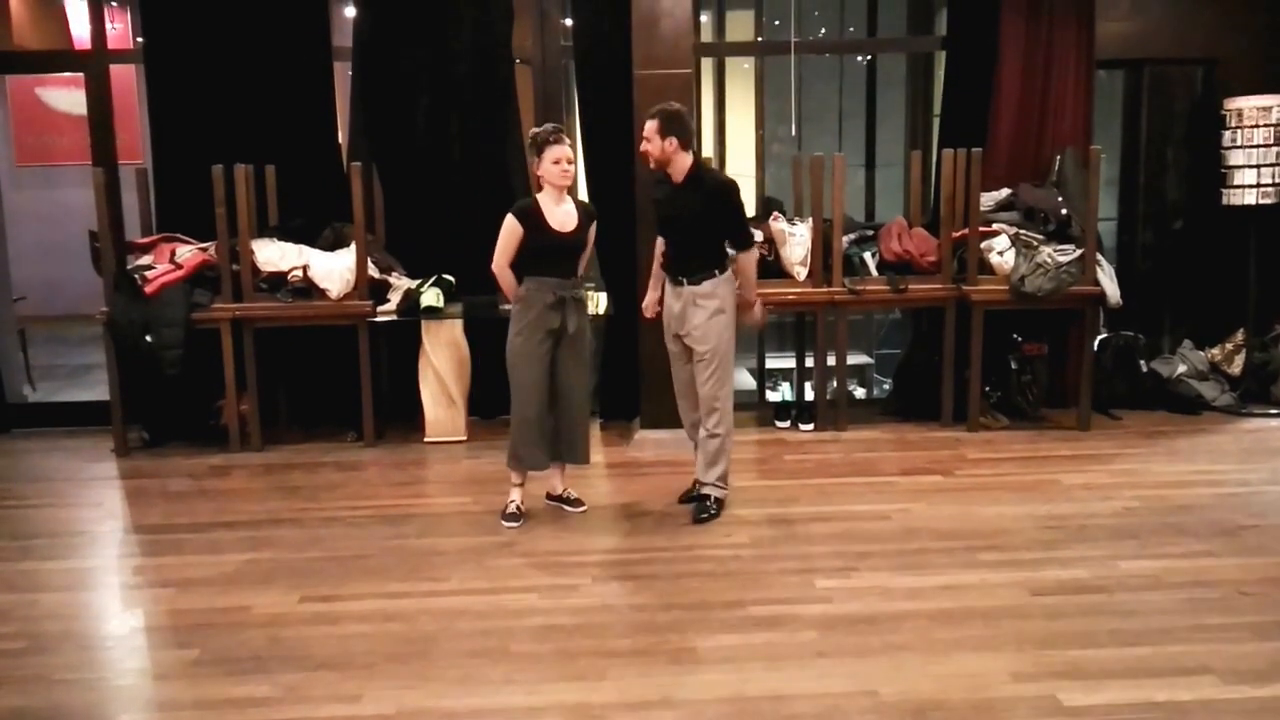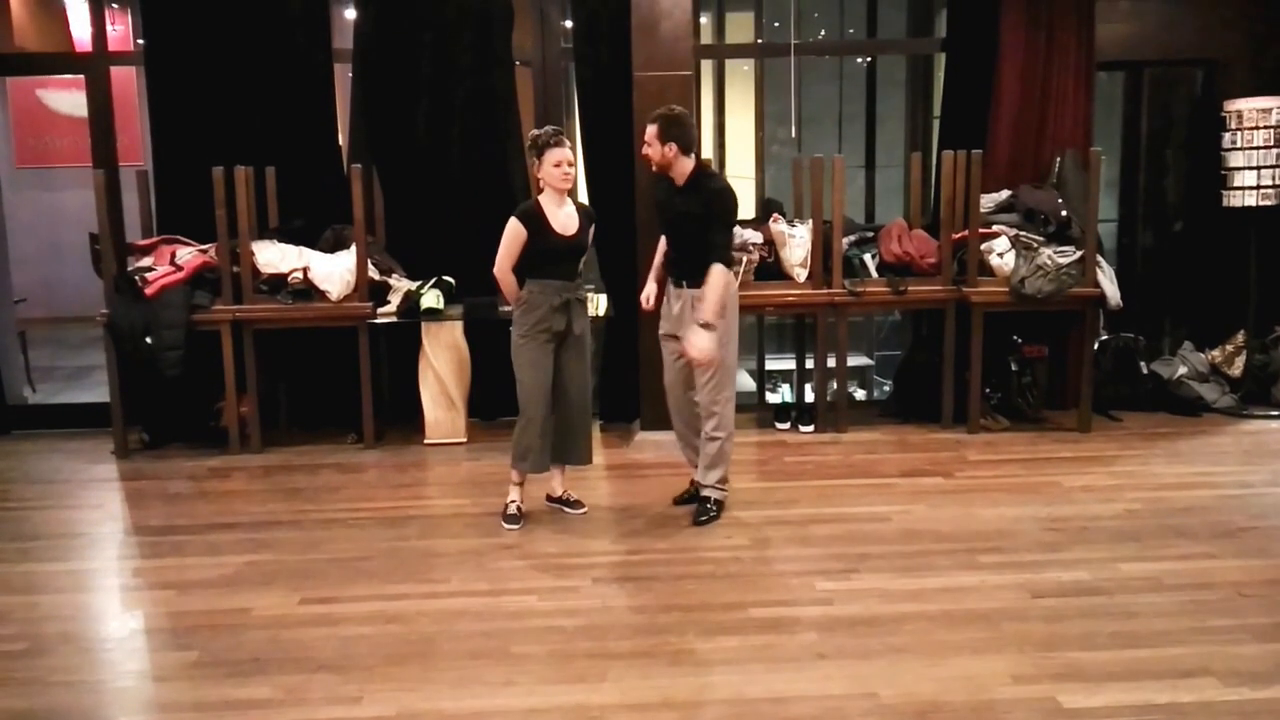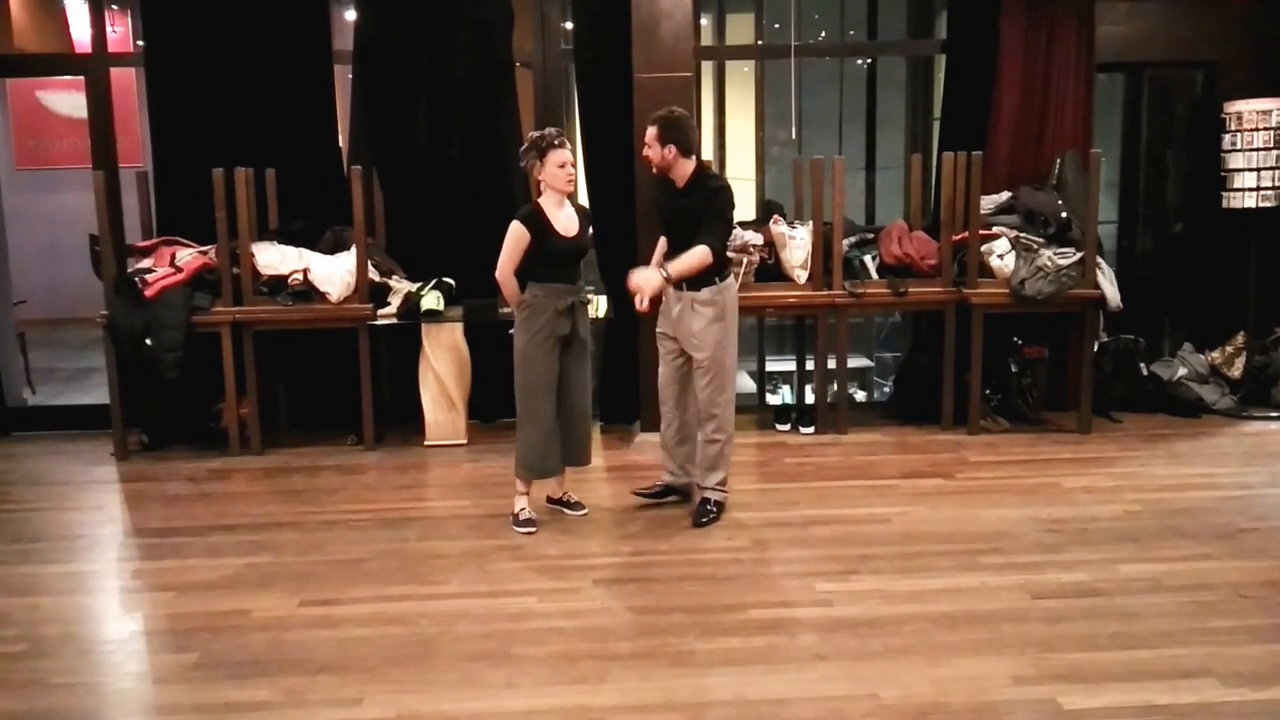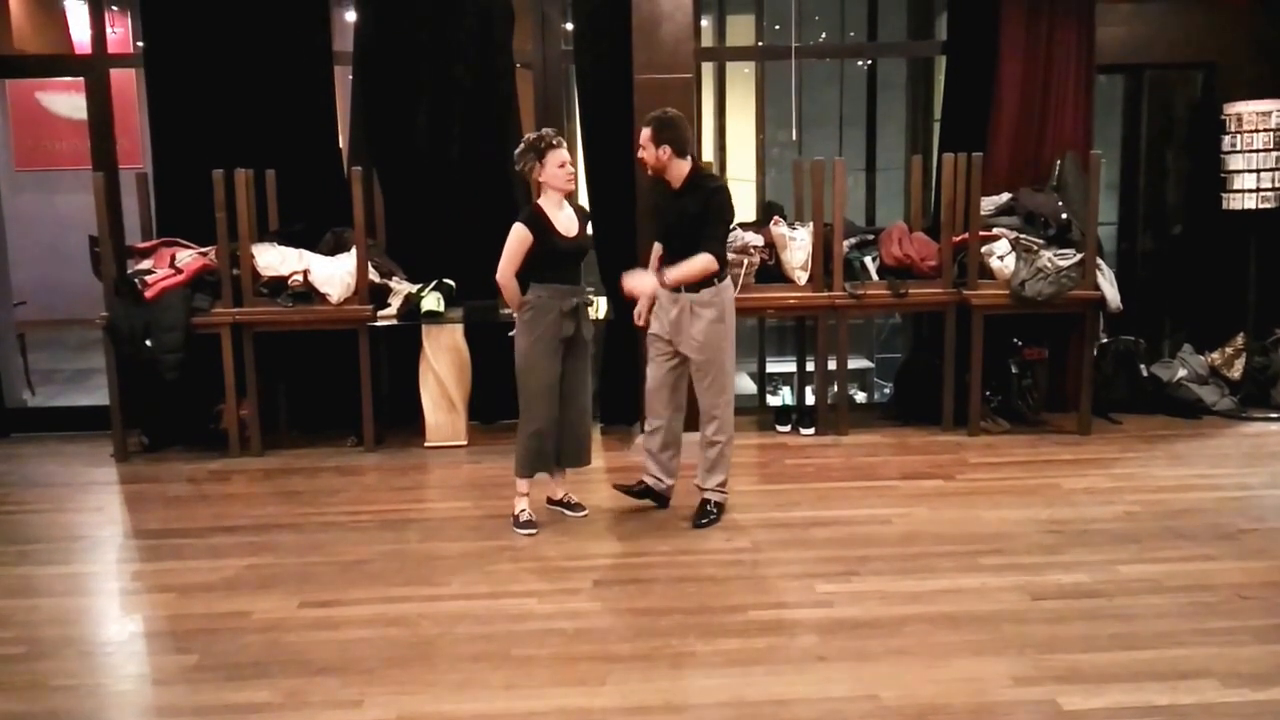
dt=0.2s
person 1, frame 1
left shoulder: (717, 187)
right shoulder: (661, 186)
left elbow: (743, 247)
left wrist: (750, 298)
right wrist: (654, 287)
left hip: (710, 293)
right hip: (674, 293)
left knee: (713, 395)
right knee: (686, 394)
left ankle: (713, 486)
right ankle: (705, 474)
person 1, frame 2
left shoulder: (716, 192)
right shoulder: (664, 186)
left elbow: (720, 262)
left wrist: (706, 326)
right wrist: (653, 279)
left hip: (708, 296)
right hip: (674, 294)
left knee: (713, 399)
right knee: (677, 394)
left ankle: (713, 488)
right ankle: (700, 475)
person 1, frame 3
left shoulder: (715, 191)
right shoulder: (665, 185)
left elbow: (708, 249)
left wrist: (662, 275)
right wrist: (652, 276)
left hip: (709, 297)
right hip: (676, 296)
left knee: (713, 400)
right knee: (671, 394)
left ankle: (712, 490)
right ankle: (677, 478)
person 1, frame 4
left shoulder: (713, 192)
right shoulder: (661, 188)
left elbow: (710, 258)
left wrist: (658, 279)
right wrist: (649, 293)
left hip: (706, 301)
right hip: (669, 300)
left knee: (714, 402)
right knee: (658, 394)
left ankle: (713, 491)
right ankle: (657, 480)
person 2, frame 1
left shoulder: (586, 213)
right shoulder: (524, 212)
right elbow: (500, 266)
right wrist: (525, 301)
left hip: (573, 309)
right hip: (533, 311)
left knee: (572, 398)
right knee: (529, 400)
left ankle: (557, 484)
right ankle: (516, 490)
person 2, frame 2
left shoulder: (586, 215)
right shoulder: (527, 215)
right elbow: (502, 269)
right wrist: (524, 305)
left hip: (574, 311)
right hip: (536, 314)
left knee: (574, 400)
right knee: (535, 403)
left ankle: (557, 486)
right ankle: (515, 491)
person 2, frame 3
left shoulder: (583, 216)
right shoulder: (529, 218)
right elbow: (504, 273)
right wrist: (525, 310)
left hip: (575, 314)
right hip: (539, 317)
left knee: (575, 403)
right knee: (537, 407)
left ankle: (558, 488)
right ankle: (522, 498)
person 2, frame 4
left shoulder: (581, 215)
right shoulder: (531, 219)
right elbow: (505, 276)
right wrist: (525, 314)
left hip: (576, 315)
right hip: (542, 317)
left knee: (574, 404)
right knee: (538, 408)
left ankle: (558, 489)
right ankle: (522, 499)
